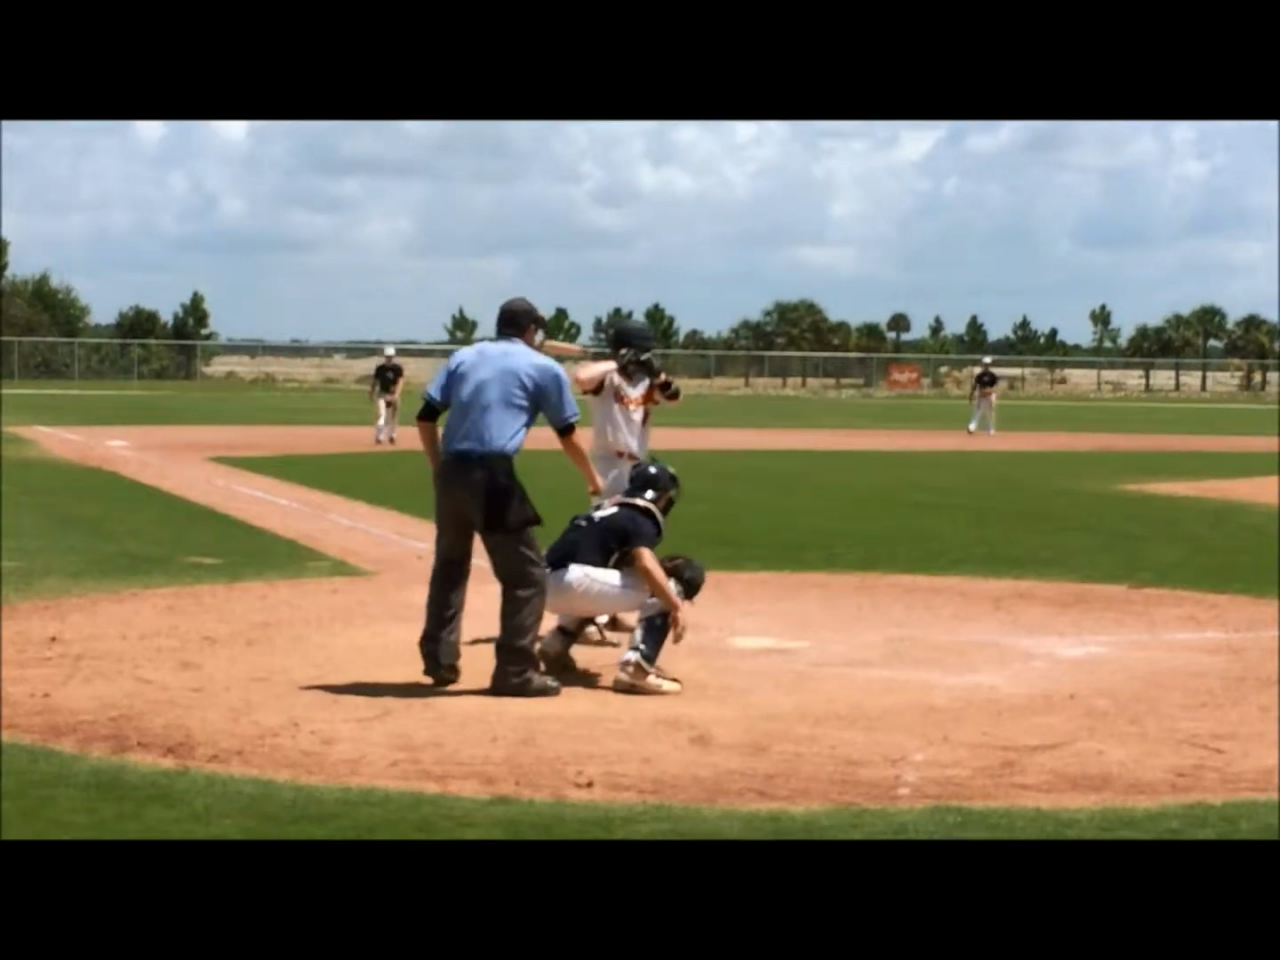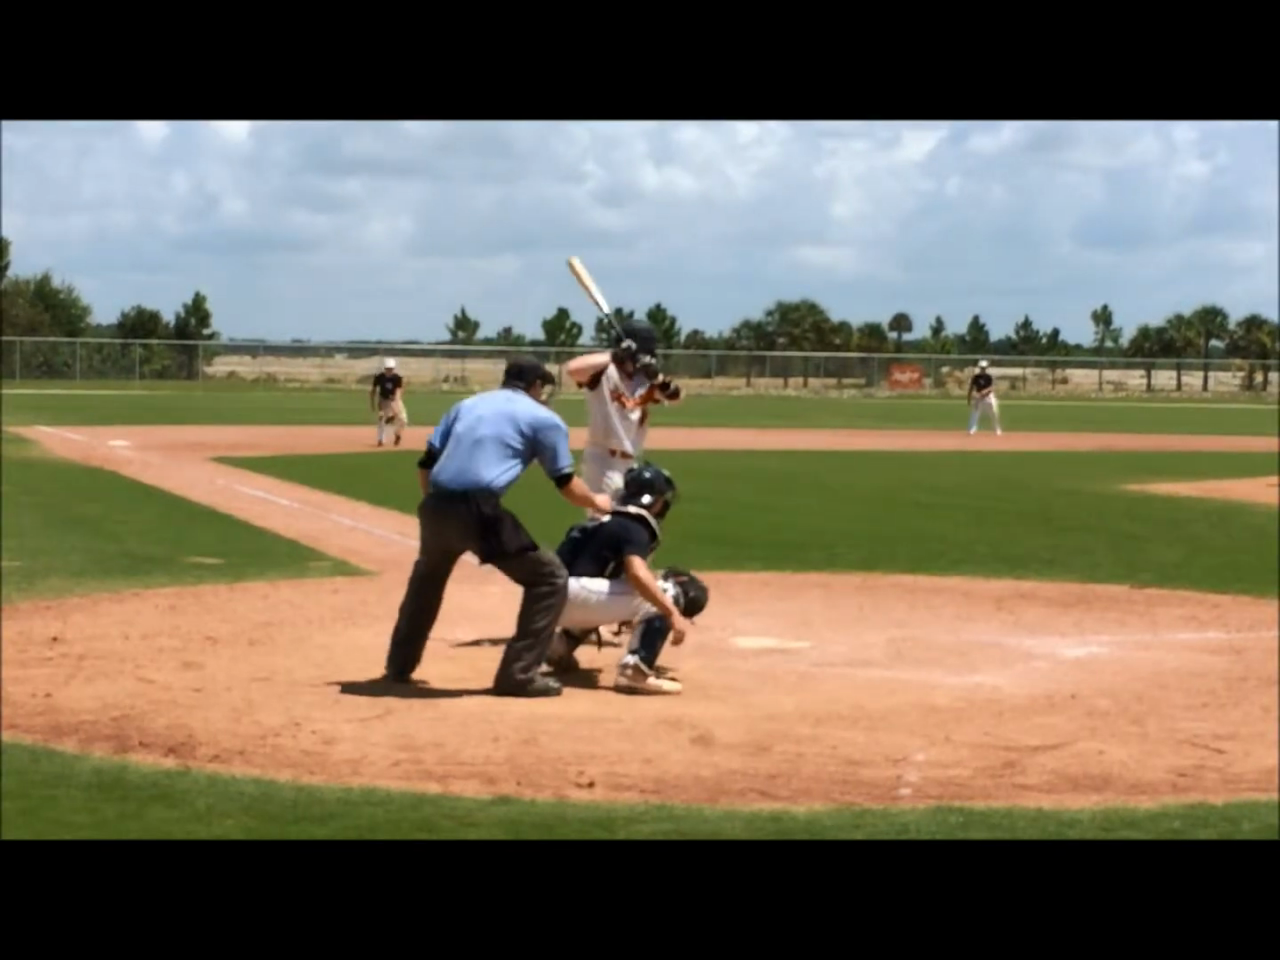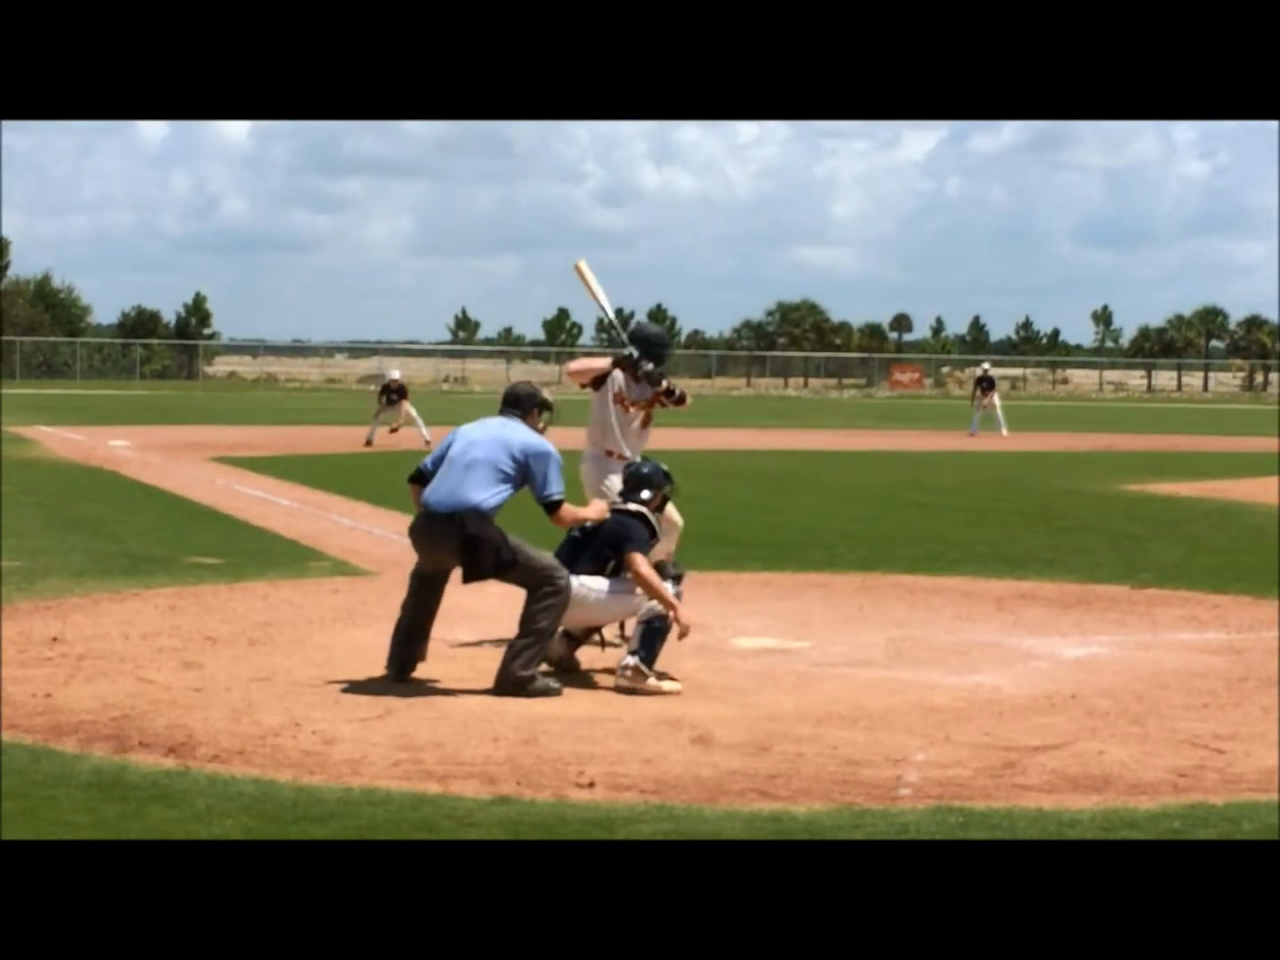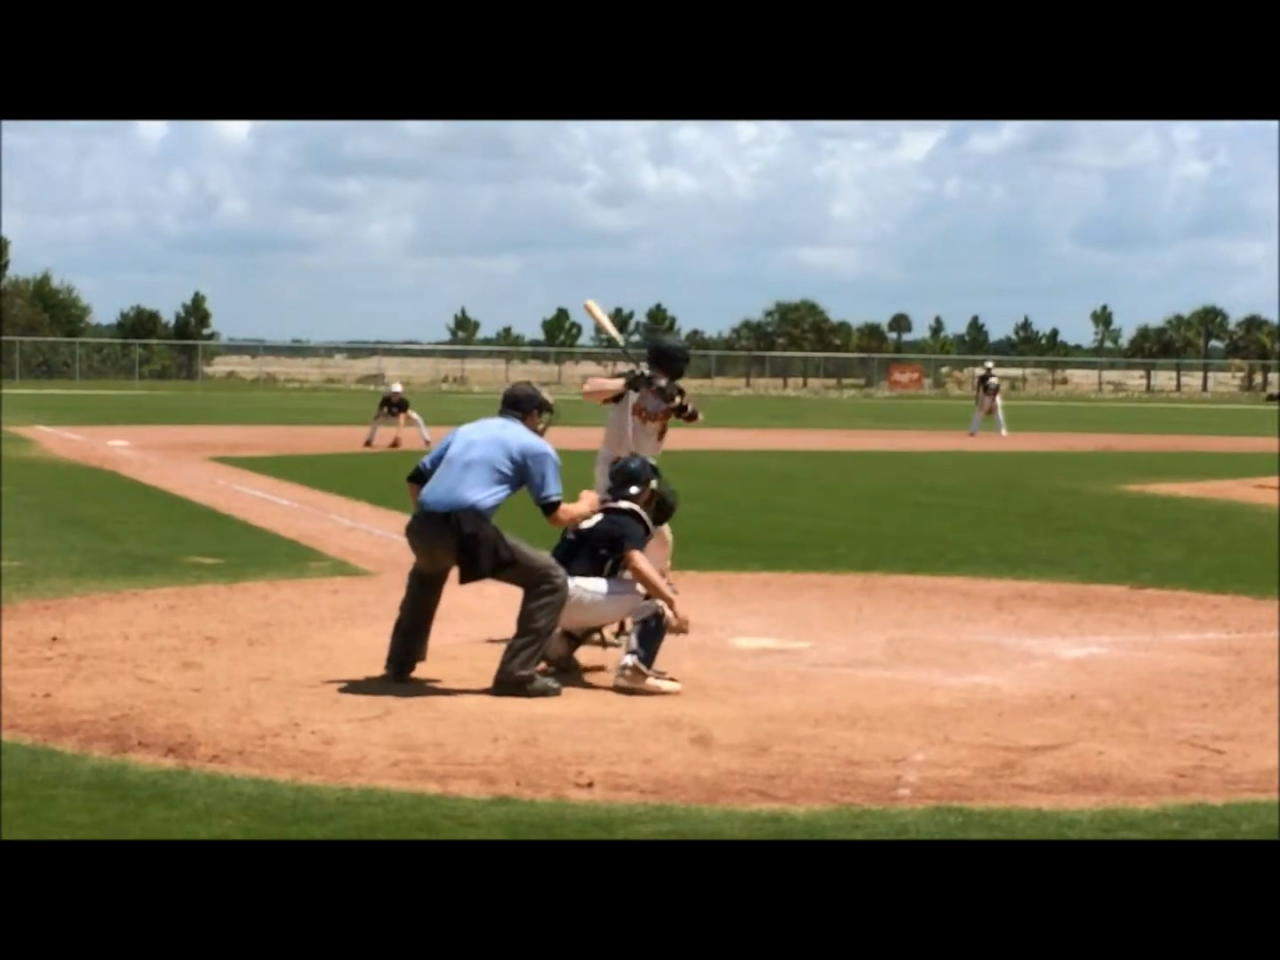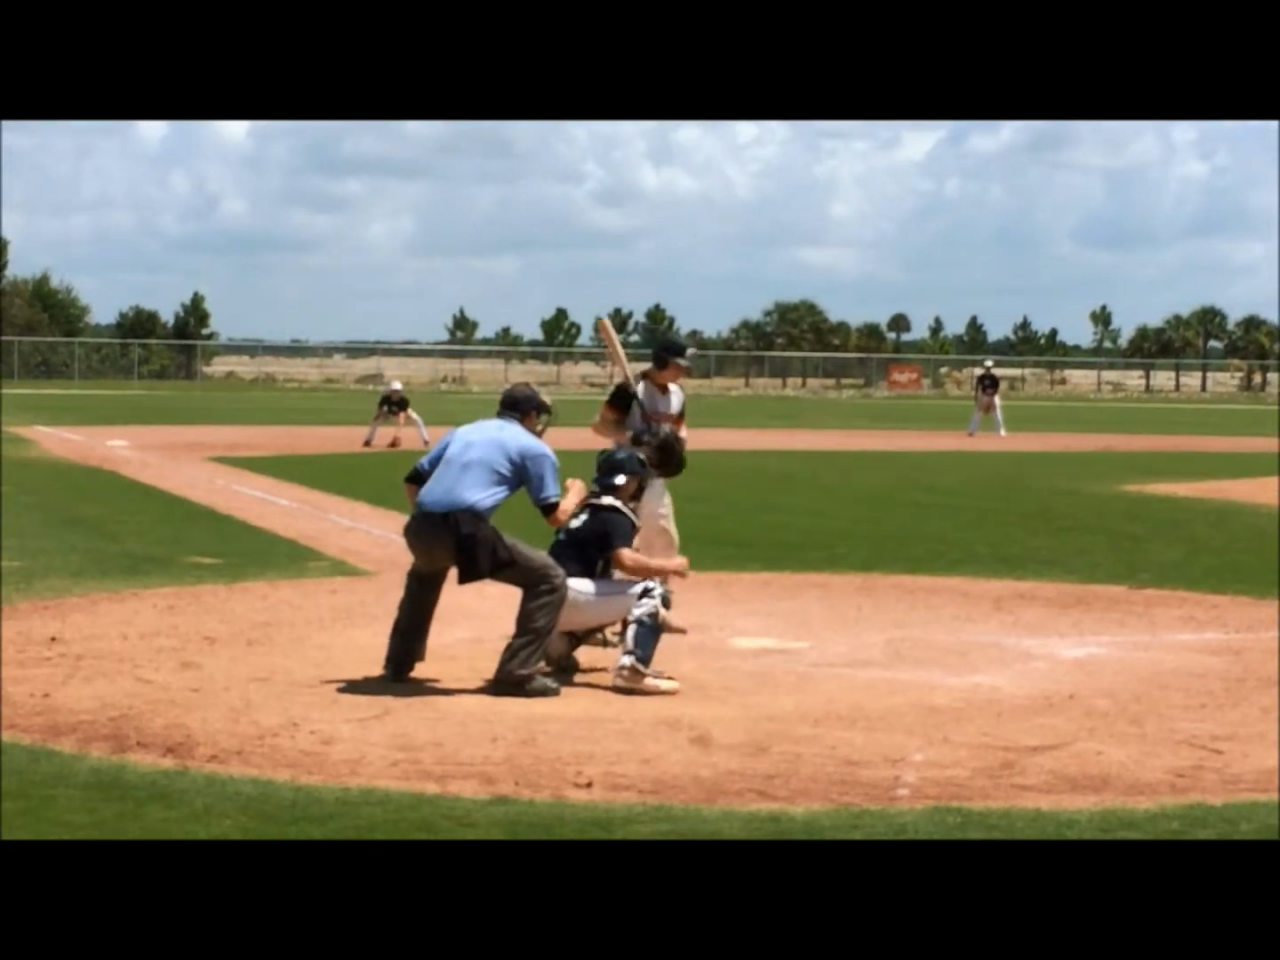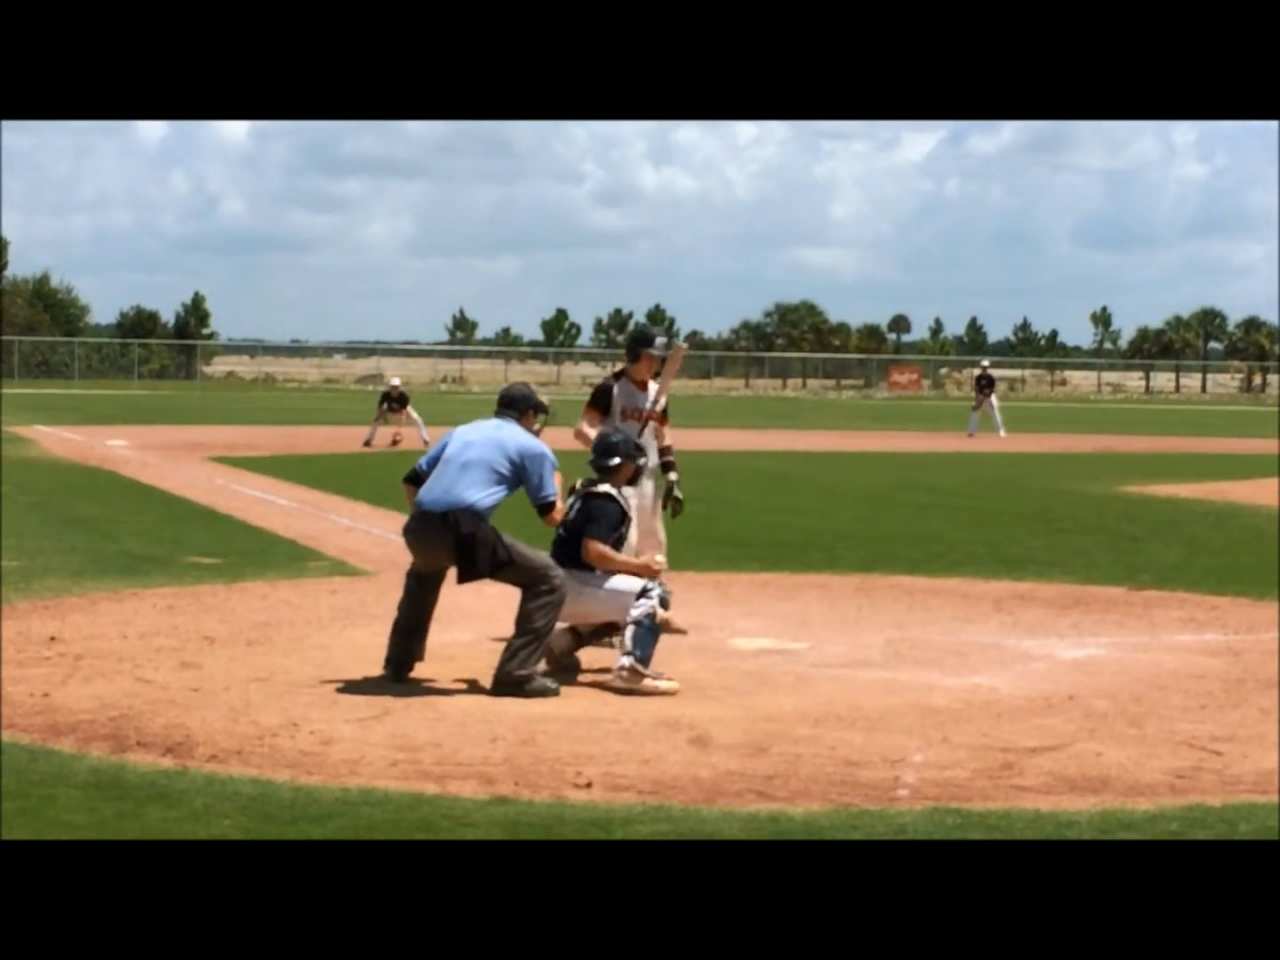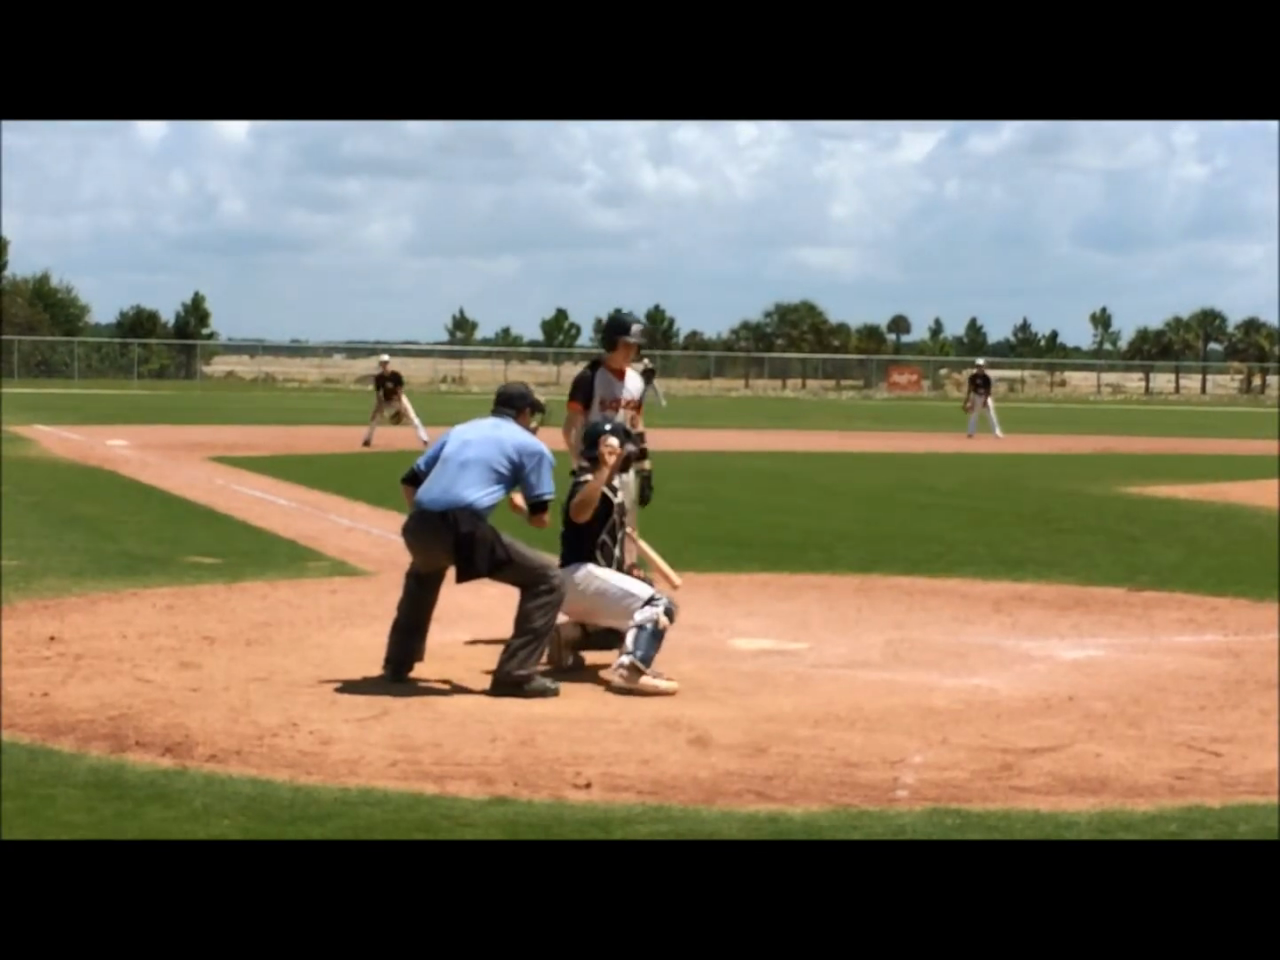
dt=0.3s
person 1, frame 1
left shoulder: (463, 356)
right shoulder: (544, 367)
left elbow: (426, 416)
right elbow: (569, 436)
right wrist: (592, 478)
left hip: (451, 474)
right hip: (492, 477)
left knee: (449, 568)
right knee: (525, 575)
left ankle: (439, 661)
right ankle: (516, 673)
person 1, frame 2
left shoulder: (468, 404)
right shoulder: (543, 417)
left elbow: (426, 463)
right elbow: (566, 484)
right wrist: (597, 502)
left hip: (437, 508)
right hip: (480, 511)
left knee: (427, 577)
right knee: (550, 579)
left ankle: (399, 664)
right ankle: (519, 675)
person 1, frame 3
left shoulder: (465, 429)
right shoulder: (538, 445)
left elbow: (418, 480)
right elbow: (558, 514)
right wrist: (593, 512)
left hip: (425, 529)
right hip: (469, 531)
left knee: (428, 574)
right knee: (553, 580)
left ankle: (400, 662)
right ankle: (518, 674)
person 1, frame 4
left shoulder: (466, 430)
right shoulder: (536, 446)
left elbow: (416, 479)
right elbow: (556, 515)
right wrist: (586, 506)
left hip: (422, 529)
right hip: (466, 532)
left knee: (426, 574)
right knee: (550, 579)
left ankle: (399, 663)
right ankle: (517, 674)
person 1, frame 5
left shoulder: (464, 431)
right shoulder: (534, 447)
left elbow: (414, 480)
right elbow: (555, 516)
right wrist: (575, 493)
left hip: (421, 529)
right hip: (465, 532)
left knee: (424, 575)
right knee: (549, 579)
left ankle: (398, 663)
right ankle: (517, 674)
person 1, frame 6
left shoulder: (463, 430)
right shoulder: (533, 447)
left elbow: (412, 481)
right elbow: (551, 515)
right wrist: (556, 486)
left hip: (420, 528)
right hip: (464, 531)
left knee: (424, 574)
right knee: (548, 580)
left ankle: (398, 663)
right ankle: (516, 675)
person 1, frame 7
left shoulder: (460, 429)
right shoulder: (532, 446)
left elbow: (411, 481)
right elbow: (540, 517)
right wrist: (519, 504)
left hip: (420, 528)
right hip: (464, 529)
left knee: (423, 573)
right knee: (547, 580)
left ankle: (398, 662)
right ankle: (516, 674)
person 2, frame 1
left shoulder: (644, 378)
right shoulder: (605, 375)
left elbow: (673, 396)
right elbow: (580, 378)
left wrist: (657, 374)
right wrist: (617, 362)
left hip: (637, 467)
right hip: (610, 466)
left ankle: (608, 612)
right ankle: (591, 619)
person 2, frame 2
left shoulder: (645, 380)
right shoulder: (604, 372)
left elbow: (675, 396)
right elbow: (572, 370)
left wrist: (656, 376)
right wrist: (613, 356)
left hip: (632, 466)
right hip: (604, 465)
person 2, frame 3
left shoulder: (653, 382)
right shoulder: (609, 375)
left elbow: (682, 401)
right elbow: (572, 370)
left wrist: (660, 383)
right wrist: (615, 361)
left hip: (633, 465)
right hip: (602, 463)
left knee: (672, 523)
person 2, frame 4
left shoulder: (672, 391)
right shoulder: (629, 386)
left elbow: (695, 416)
right elbow: (588, 391)
left wrist: (674, 399)
right wrist: (629, 381)
left knee: (661, 539)
person 2, frame 5
left shoulder: (676, 396)
right shoulder: (632, 390)
left elbow: (681, 434)
right elbow: (600, 426)
right wrist: (633, 439)
left hip: (654, 480)
left knee: (667, 543)
person 2, frame 6
left shoulder: (657, 393)
right shoulder: (611, 388)
left elbow: (663, 439)
right elbow: (582, 430)
left wrist: (672, 479)
left hip: (646, 479)
left knee: (655, 545)
right knee: (625, 543)
person 2, frame 7
left shoulder: (636, 379)
right shoulder: (590, 376)
right elbow: (571, 425)
left wrist: (646, 471)
right wrist: (581, 468)
left hip: (625, 467)
left ankle: (631, 573)
person 3, frame 1
left shoulder: (611, 510)
right shoulder: (641, 520)
right elbow: (645, 566)
left wrist: (661, 571)
right wrist: (677, 606)
left hip: (548, 584)
right hip: (571, 583)
right knee: (666, 592)
left ankle: (556, 647)
right ankle: (635, 669)
person 3, frame 2
left shoulder: (611, 519)
right shoulder: (635, 527)
right elbow: (637, 574)
right wrist: (672, 613)
right hip: (572, 595)
right knee: (668, 593)
left ankle: (560, 648)
right ankle: (635, 670)
person 3, frame 3
left shoulder: (612, 515)
right shoulder: (635, 523)
right elbow: (639, 569)
right wrist: (676, 607)
right hip: (573, 592)
left knee: (612, 597)
right knee: (664, 594)
left ankle: (561, 648)
right ankle: (635, 670)
person 3, frame 4
left shoulder: (605, 512)
right shoulder: (629, 520)
right elbow: (637, 565)
right wrist: (673, 602)
right hip: (569, 595)
left knee: (609, 597)
right knee: (655, 596)
left ankle: (560, 647)
right ankle: (634, 670)
person 3, frame 5
left shoulder: (591, 504)
right shoulder: (615, 515)
right elbow: (625, 562)
right wrist: (670, 566)
right hip: (566, 594)
left knee: (618, 600)
right knee: (653, 594)
left ankle: (560, 645)
right ankle: (632, 670)
person 3, frame 6
left shoulder: (586, 491)
right shoulder: (607, 501)
right elbow: (592, 552)
right wrist: (639, 566)
left hip: (560, 588)
right hip: (569, 587)
left knee: (620, 605)
right knee: (653, 594)
left ankle: (563, 643)
right ankle: (631, 669)
person 3, frame 7
left shoulder: (608, 486)
right shoulder: (591, 484)
right elbow: (578, 513)
right wrist: (605, 467)
left hip: (578, 582)
right hip: (583, 577)
left knee: (627, 625)
right knee: (658, 608)
left ankle: (571, 636)
right ankle: (630, 671)
